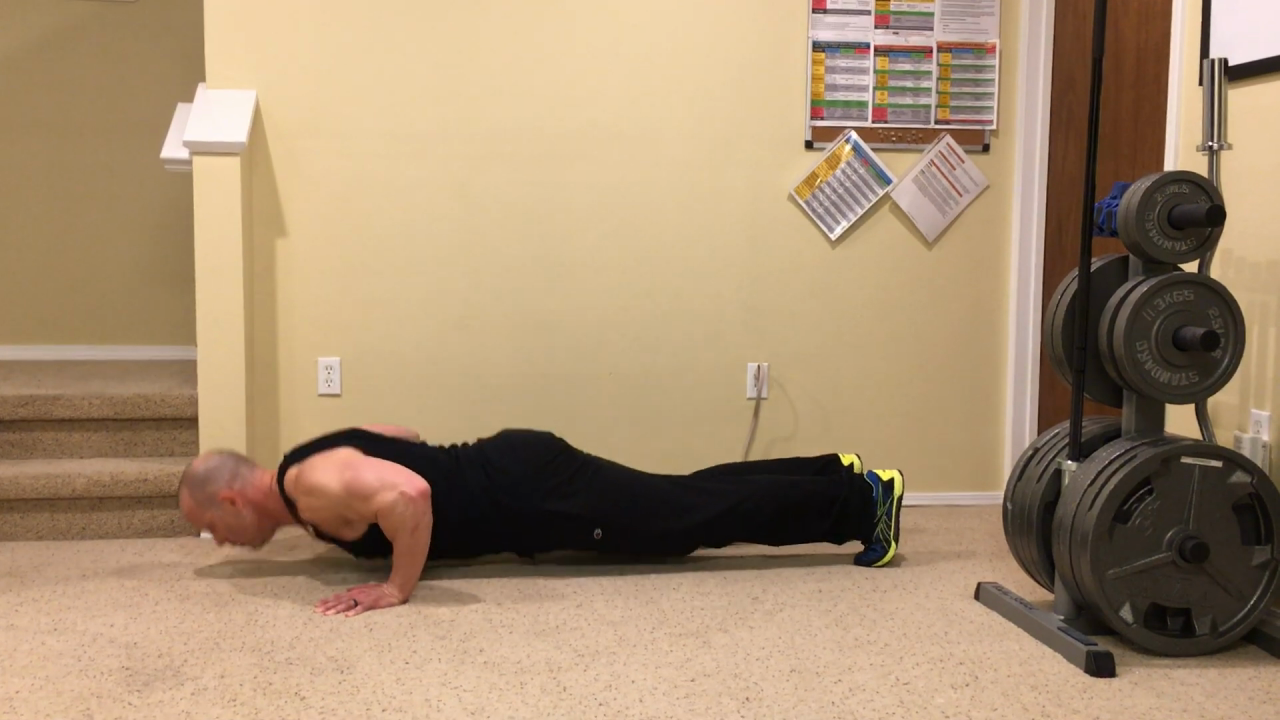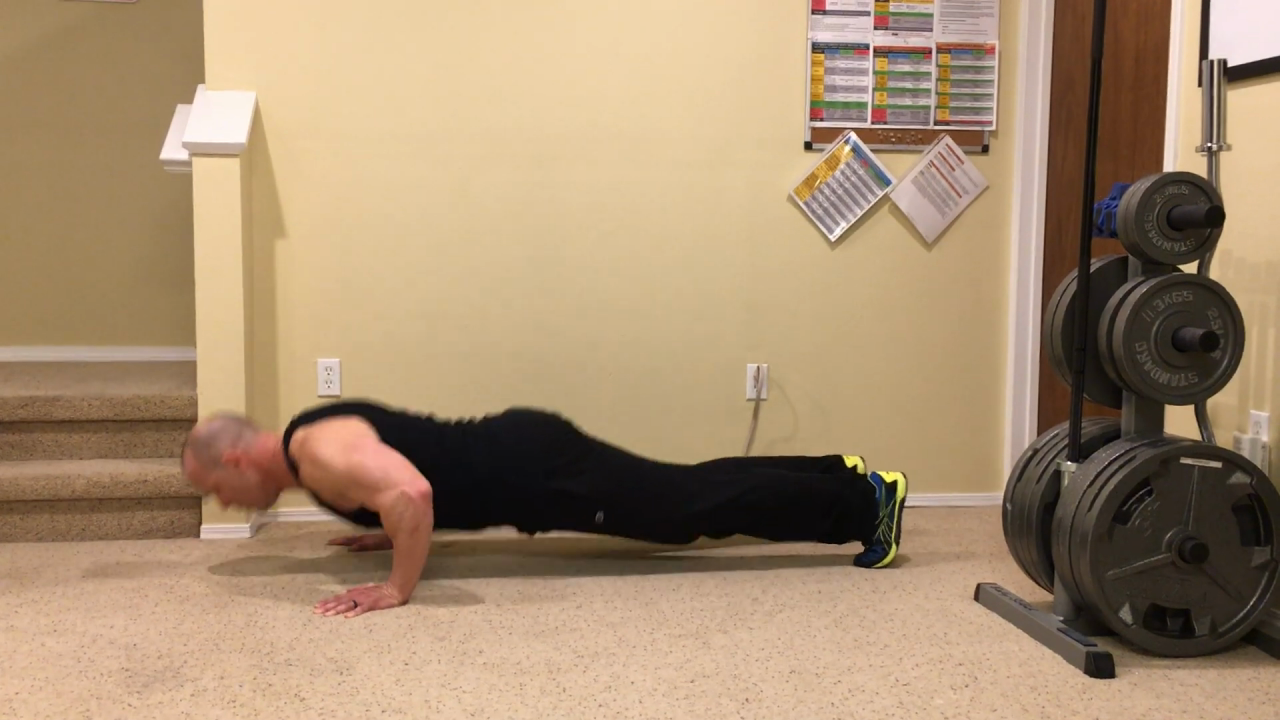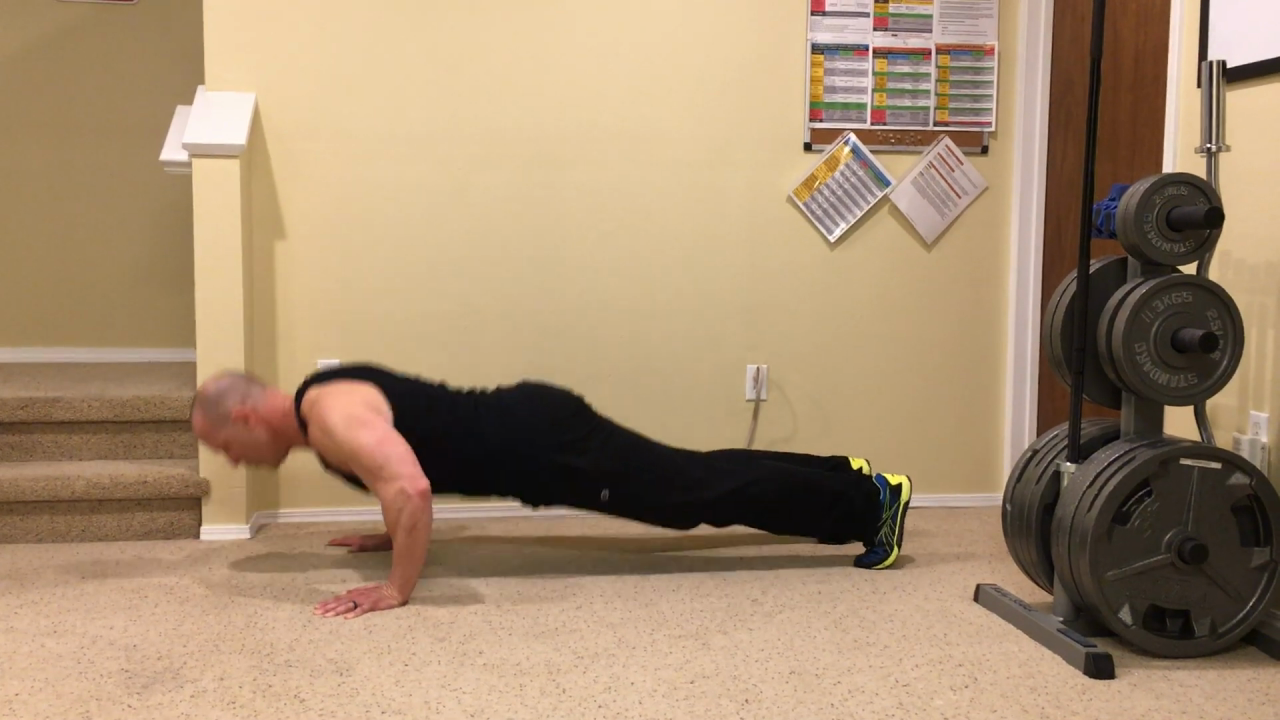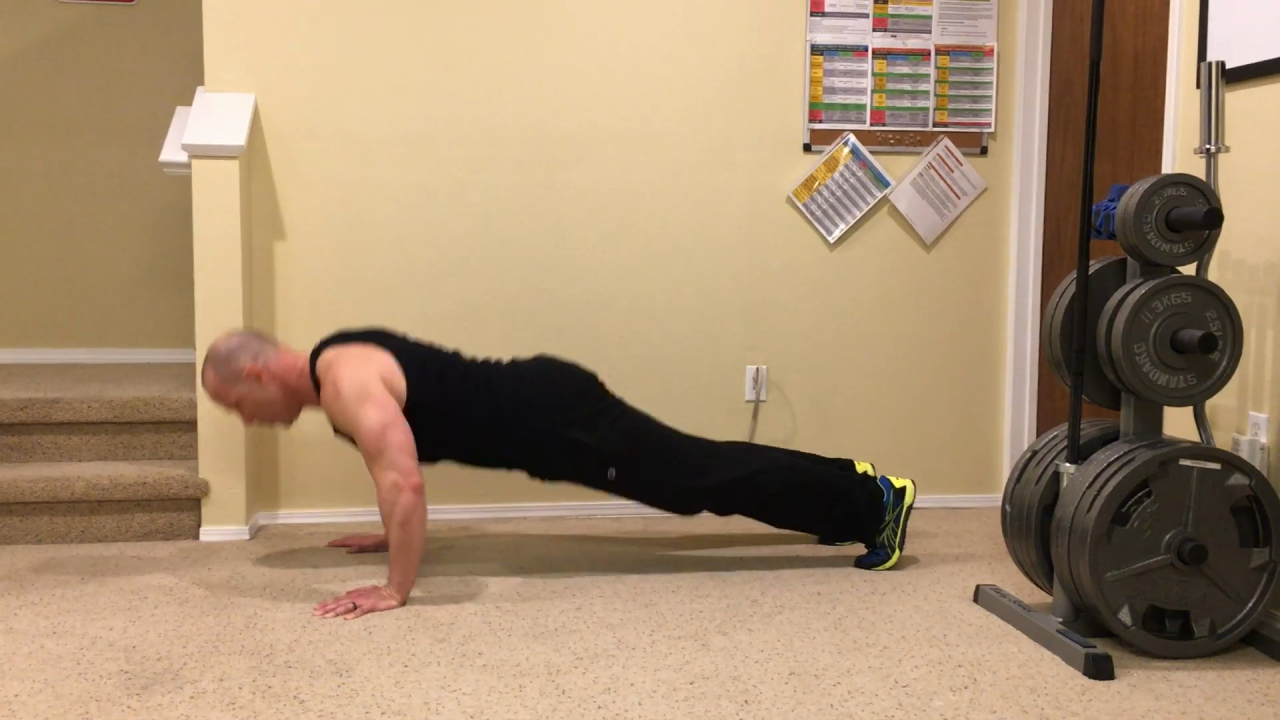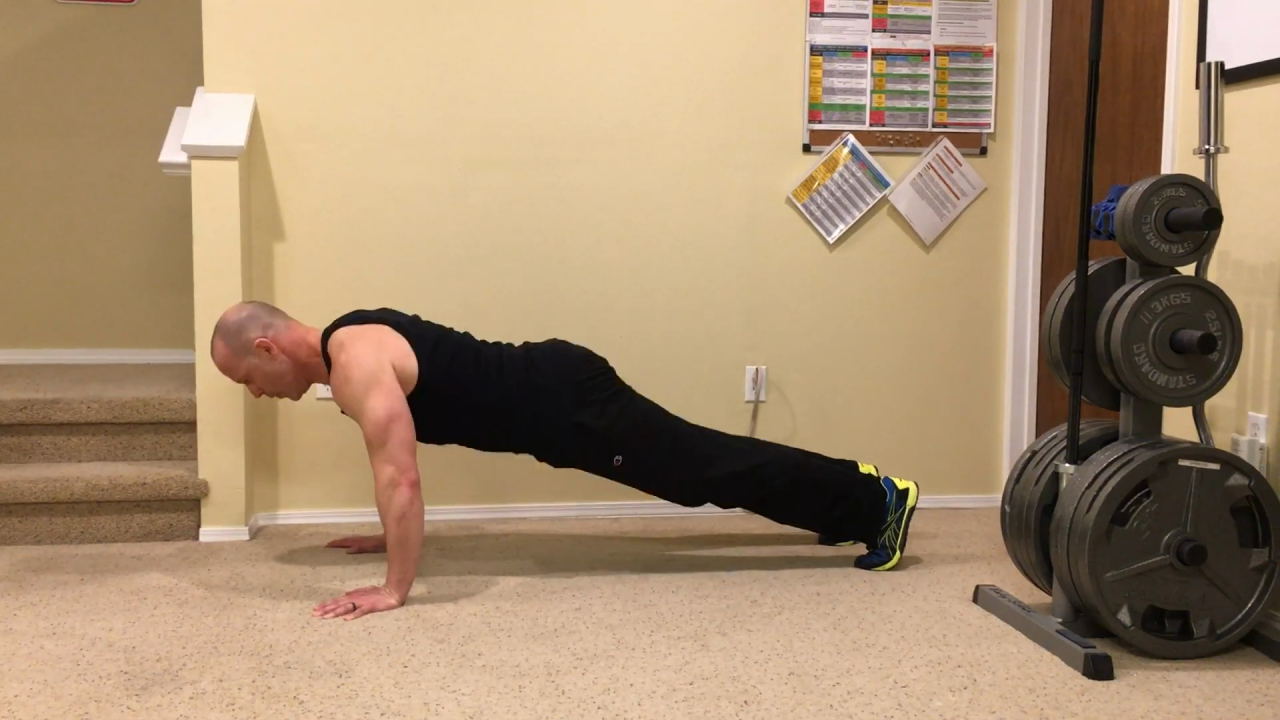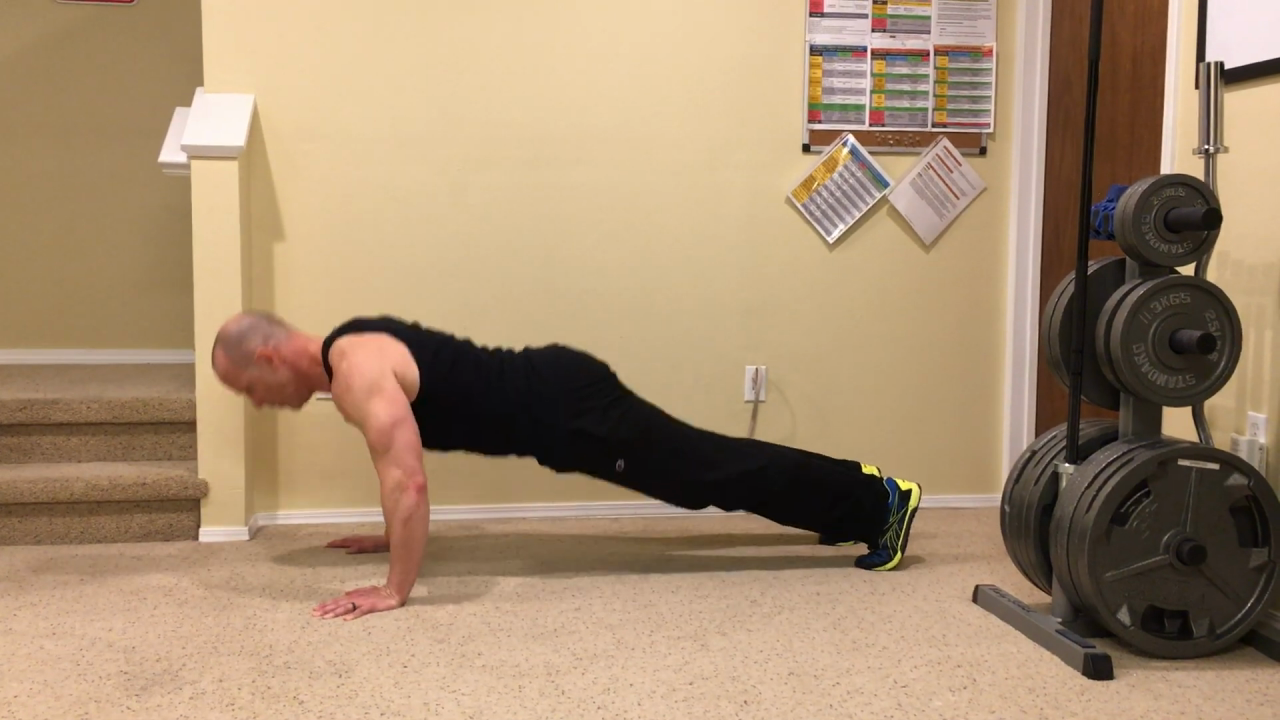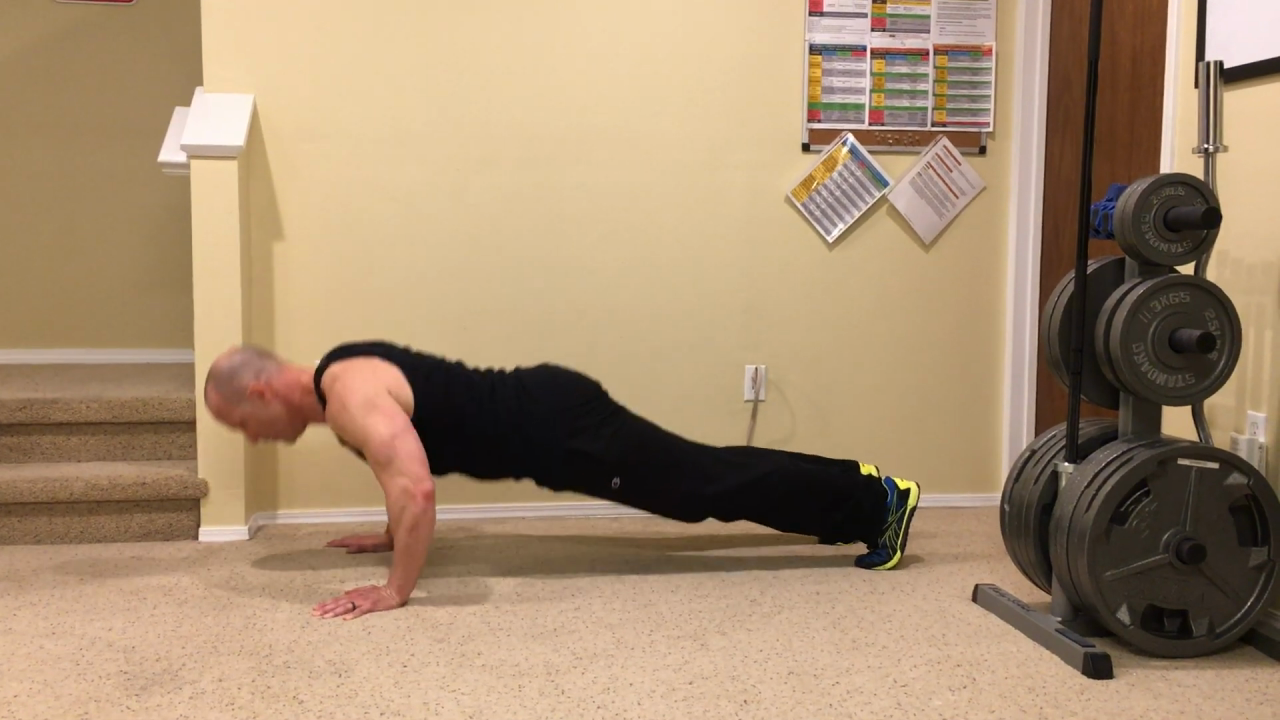
dt=0.1s
person 1, frame 1
left shoulder: (310, 491)
right shoulder: (311, 467)
left elbow: (410, 492)
left wrist: (397, 588)
right wrist: (372, 531)
left hip: (529, 496)
right hip: (515, 469)
left knee: (699, 514)
right knee: (689, 498)
left ankle: (862, 498)
right ankle: (838, 476)
person 1, frame 2
left shoulder: (317, 454)
right shoulder: (319, 431)
left elbow: (415, 496)
left wrist: (396, 589)
right wrist: (390, 535)
left hip: (535, 473)
right hip: (522, 453)
left knee: (699, 504)
right knee: (691, 488)
left ankle: (868, 504)
right ankle: (839, 479)
person 1, frame 3
left shoulder: (326, 418)
right shoulder: (325, 399)
left elbow: (411, 488)
left wrist: (397, 589)
right wrist: (392, 534)
left hip: (543, 446)
right hip: (526, 425)
left knee: (705, 492)
right knee: (698, 478)
left ankle: (869, 500)
right ankle: (851, 480)
person 1, frame 4
left shoulder: (343, 380)
right shoulder: (340, 362)
left elbow: (402, 481)
right elbow: (402, 463)
left wrist: (396, 591)
right wrist: (390, 534)
left hip: (554, 420)
right hip: (542, 405)
left knee: (713, 482)
right knee: (708, 470)
left ankle: (874, 505)
right ankle: (854, 485)
person 1, frame 5
left shoulder: (355, 361)
right shoulder: (349, 344)
left elbow: (398, 475)
right elbow: (401, 456)
left wrist: (395, 590)
right wrist: (391, 533)
left hip: (565, 403)
right hip: (550, 390)
left knee: (718, 474)
right knee: (714, 463)
left ankle: (874, 504)
right ankle: (859, 488)
person 1, frame 6
left shoulder: (353, 370)
right shoulder: (348, 351)
left elbow: (405, 478)
right elbow: (408, 457)
left wrist: (394, 590)
right wrist: (394, 532)
left hip: (566, 408)
right hip: (550, 394)
left knee: (719, 475)
right knee: (716, 466)
left ankle: (878, 501)
right ankle: (863, 487)
person 1, frame 7
left shoulder: (348, 394)
right shoulder: (344, 376)
left elbow: (415, 488)
right elbow: (410, 471)
left wrist: (396, 590)
right wrist: (395, 533)
left hip: (560, 431)
right hip: (544, 415)
left knee: (716, 488)
right knee: (713, 476)
left ankle: (876, 503)
right ankle: (858, 488)
